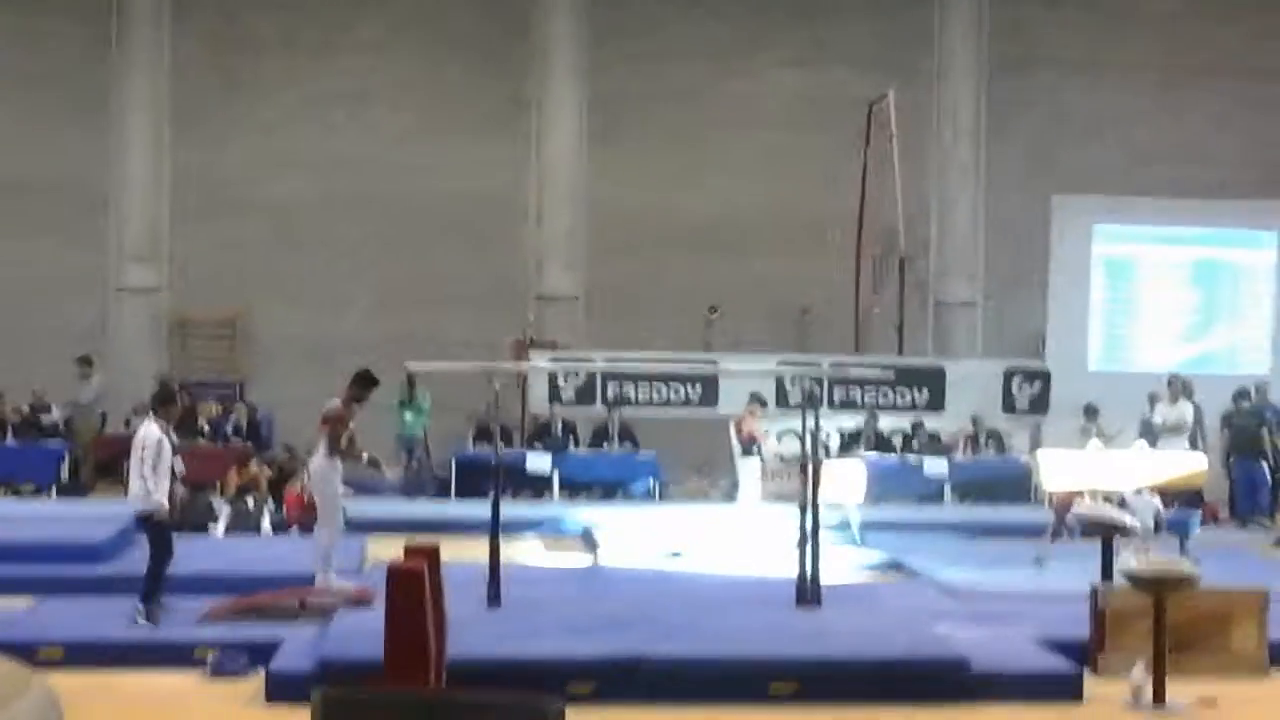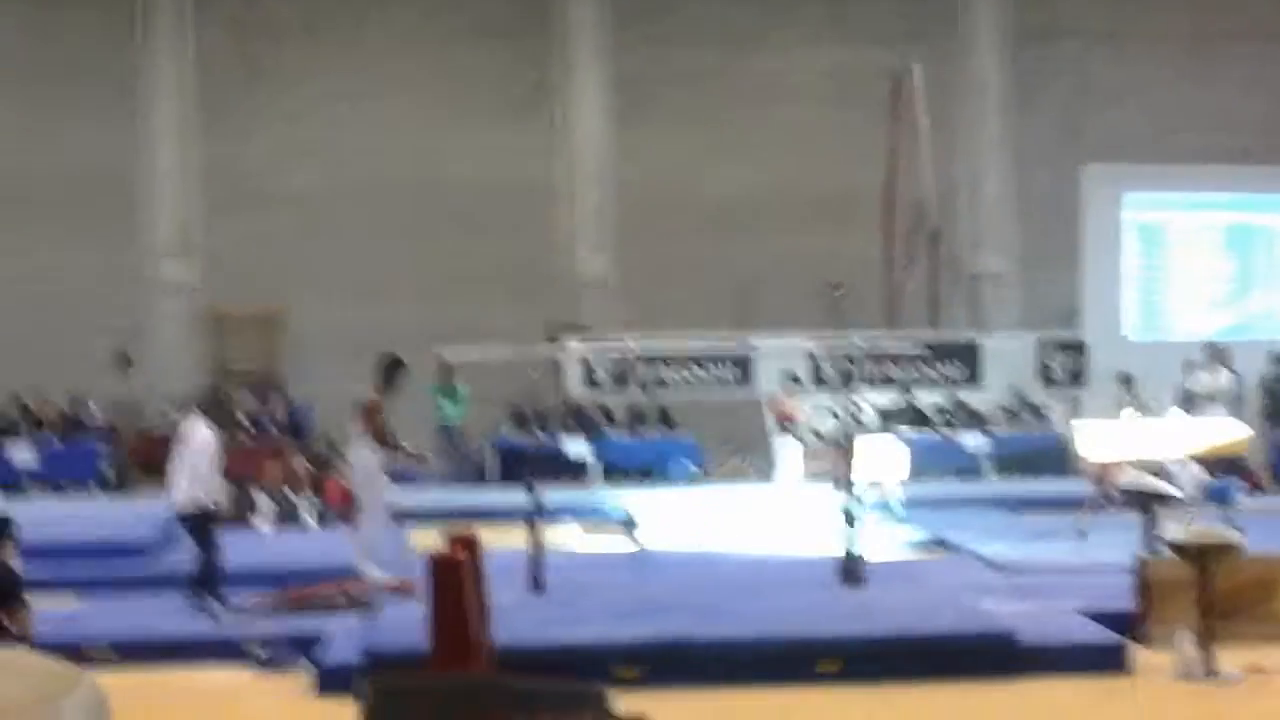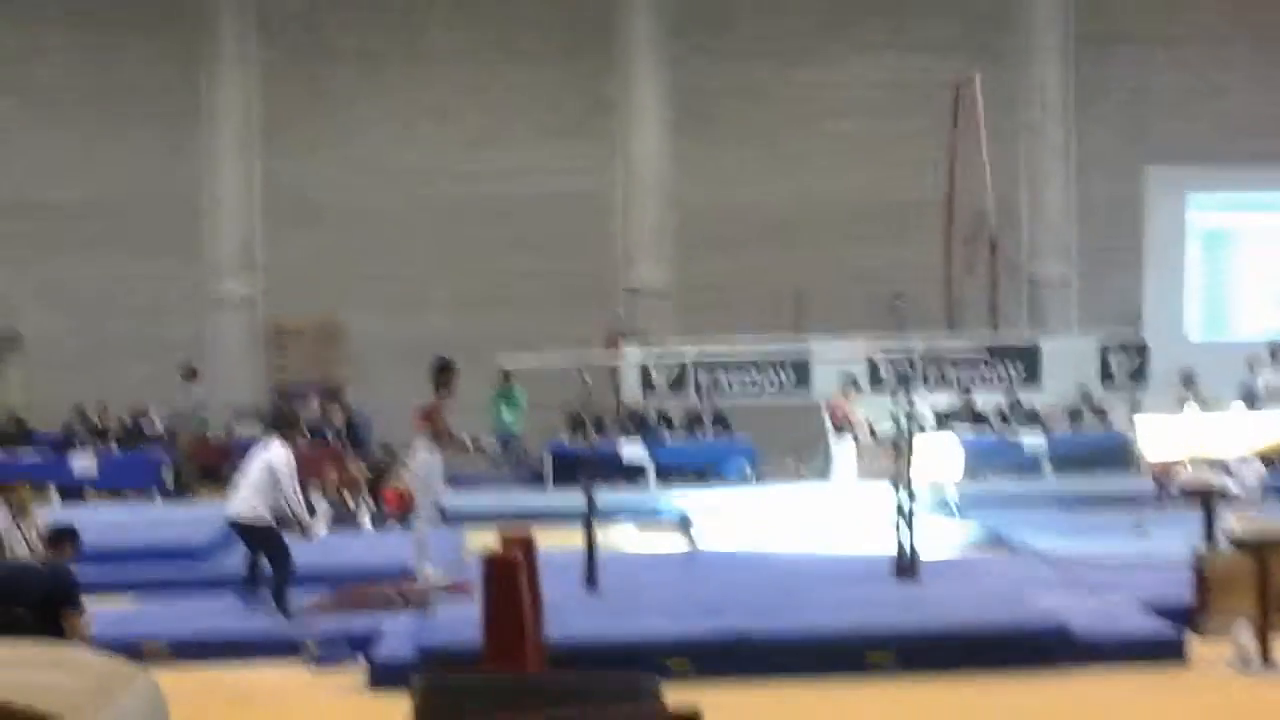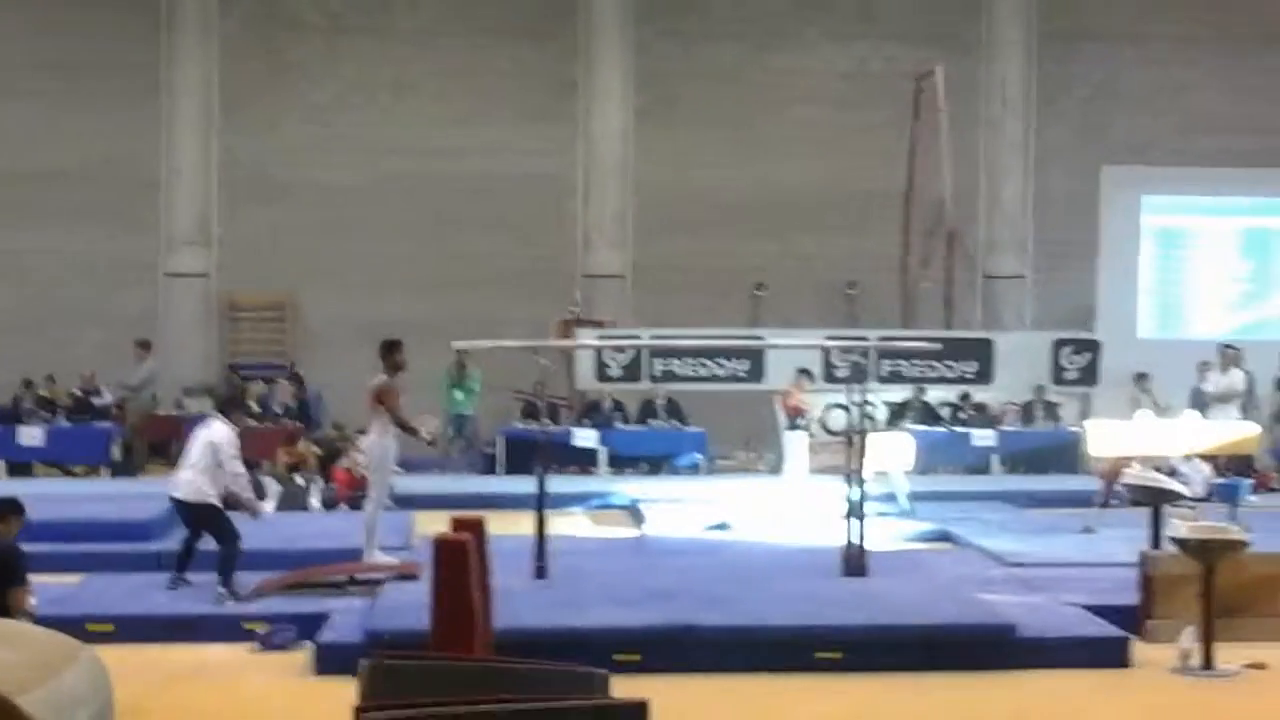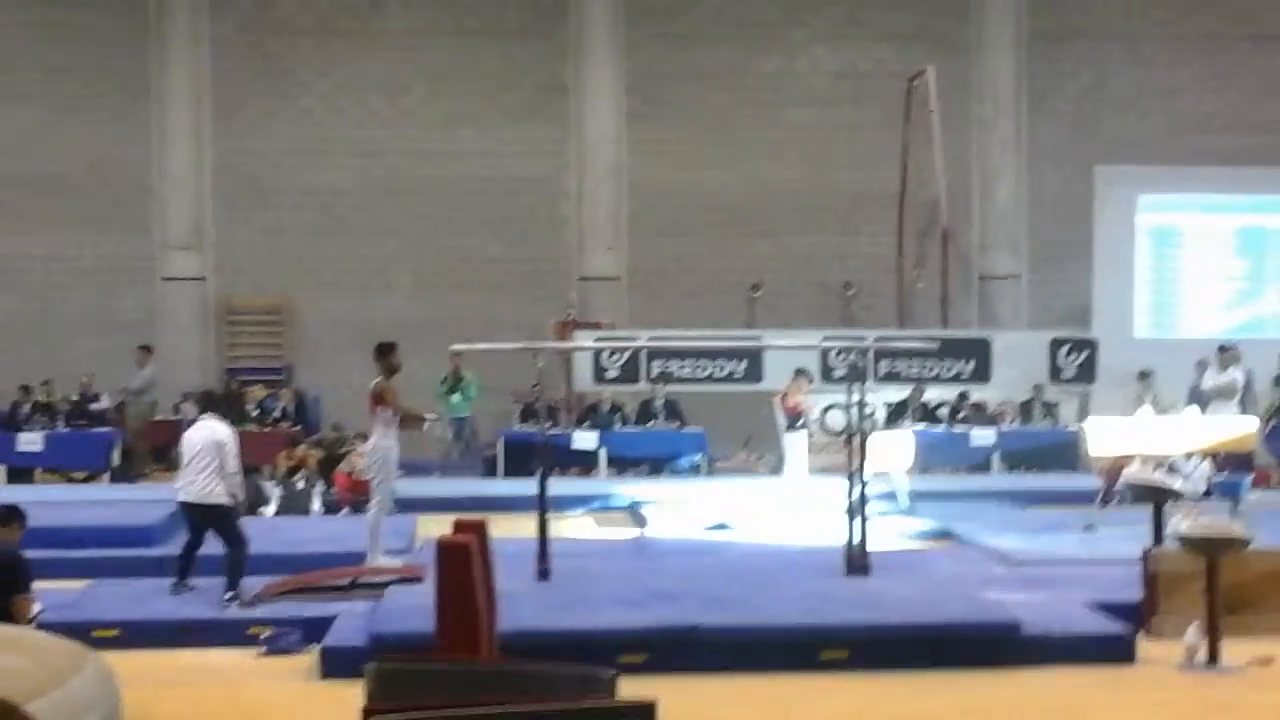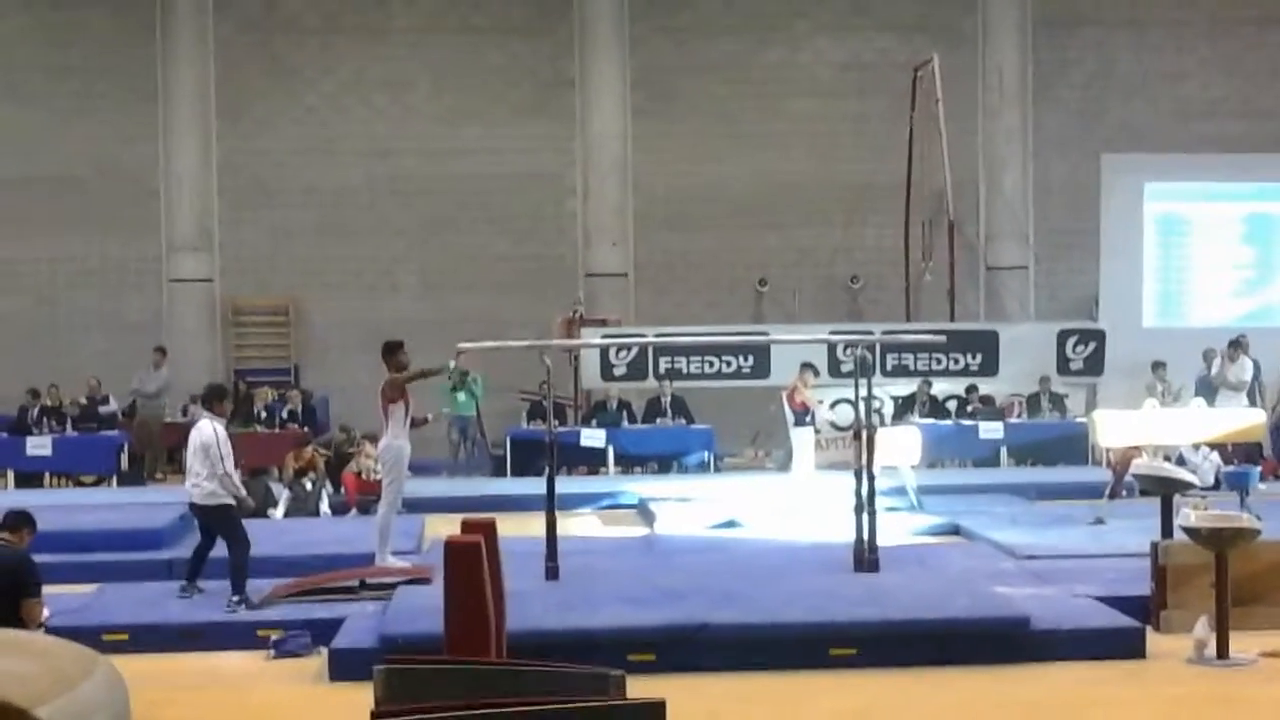
dt=0.3s
person 1, frame 1
left shoulder: (347, 410)
right shoulder: (337, 412)
left elbow: (349, 444)
right elbow: (334, 449)
left wrist: (365, 457)
right wrist: (364, 458)
left hip: (329, 468)
right hip: (325, 468)
left knee: (325, 523)
right knee: (332, 524)
left ankle: (324, 574)
right ankle: (325, 576)
person 1, frame 2
left shoulder: (379, 400)
right shoulder: (373, 402)
left elbow: (384, 434)
right elbow: (381, 437)
left wrist: (401, 448)
right wrist: (405, 450)
left hip: (369, 458)
right hip: (366, 459)
left knee: (369, 512)
right knee: (376, 511)
left ankle: (366, 561)
right ankle: (367, 563)
person 1, frame 3
left shoulder: (438, 403)
right shoulder: (434, 404)
left elbow: (445, 434)
right elbow: (440, 437)
left wrist: (465, 443)
right wrist: (466, 444)
left hip: (430, 461)
right hip: (426, 461)
left knee: (426, 514)
right knee: (425, 514)
left ankle: (423, 564)
right ankle: (421, 565)
person 1, frame 4
left shoulder: (387, 383)
right shoulder: (386, 385)
left elbow: (395, 419)
right elbow: (397, 419)
left wrist: (419, 432)
right wrist: (422, 433)
left hip: (383, 443)
right hip: (380, 444)
left knee: (377, 499)
right knee: (376, 499)
left ankle: (372, 550)
right ankle: (370, 552)
person 1, frame 5
left shoulder: (384, 385)
right shoulder: (383, 386)
left elbow: (398, 418)
right elbow: (402, 413)
left wrist: (422, 422)
right wrist: (427, 418)
left hip: (386, 445)
right hip: (383, 446)
left knee: (382, 502)
right knee: (380, 502)
left ankle: (375, 553)
right ankle: (374, 555)
person 1, frame 6
left shoulder: (397, 385)
right shoulder: (392, 382)
right elbow: (421, 373)
left wrist: (429, 418)
right wrist: (449, 367)
left hip: (397, 445)
right hip: (394, 446)
left knee: (391, 502)
right knee: (389, 502)
left ankle: (383, 554)
right ankle: (382, 556)
person 2, frame 1
left shoulder: (161, 430)
right shoulder: (152, 433)
right elbow: (146, 471)
left wrist: (163, 501)
right wrist: (158, 504)
left hip: (157, 502)
right hip: (151, 505)
left knee: (161, 551)
right knee: (161, 553)
left ankle: (151, 598)
right ankle: (144, 606)
person 2, frame 2
left shoulder: (194, 428)
right shoulder: (203, 433)
right elbow: (204, 471)
left wrist: (216, 500)
right wrist: (219, 501)
left hip: (187, 499)
right hip: (193, 502)
left knee: (207, 545)
right knee: (209, 548)
left ankle: (200, 591)
right ankle: (212, 597)
person 2, frame 3
left shoulder: (266, 449)
right shoulder: (282, 454)
right elbow: (290, 490)
left wrist: (291, 518)
right wrist: (305, 521)
left hip: (238, 512)
right hip: (252, 515)
left knee: (259, 550)
right knee: (282, 559)
left ankle: (249, 591)
right ankle: (282, 610)
person 2, frame 4
left shoulder: (207, 427)
right shoulder: (225, 432)
right elbow: (234, 470)
left wrist: (239, 497)
right wrist: (251, 500)
left hip: (181, 492)
right hip: (198, 496)
left knee: (195, 532)
right knee: (230, 539)
left ankle: (178, 576)
right ankle: (225, 589)
person 2, frame 5
left shoulder: (189, 432)
right shoulder: (225, 431)
right elbow: (232, 470)
right wrist: (239, 500)
left hip: (187, 497)
right hip: (212, 499)
left knee: (195, 538)
right knee: (237, 544)
left ankle: (180, 581)
right ankle: (231, 594)
person 2, frame 6
left shoulder: (198, 428)
right shoulder: (215, 430)
right elbow: (223, 471)
right wrist: (243, 496)
left hip: (199, 497)
right hip: (215, 499)
left knee: (207, 540)
right knee: (240, 544)
left ankle: (189, 584)
right ankle: (237, 598)
